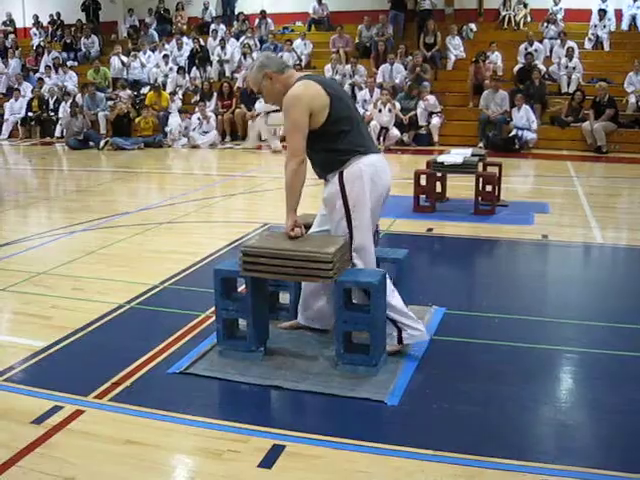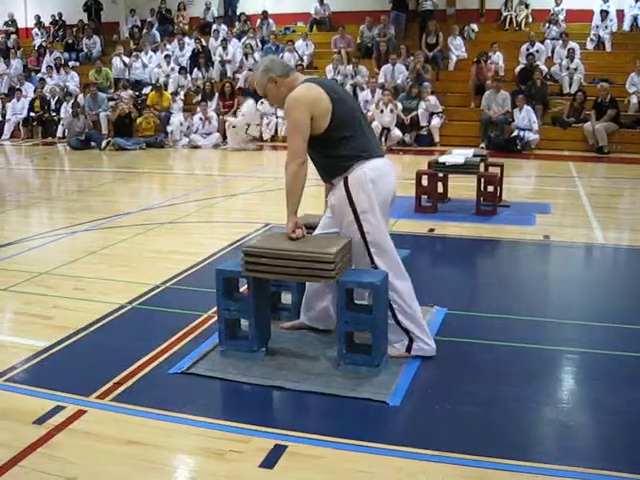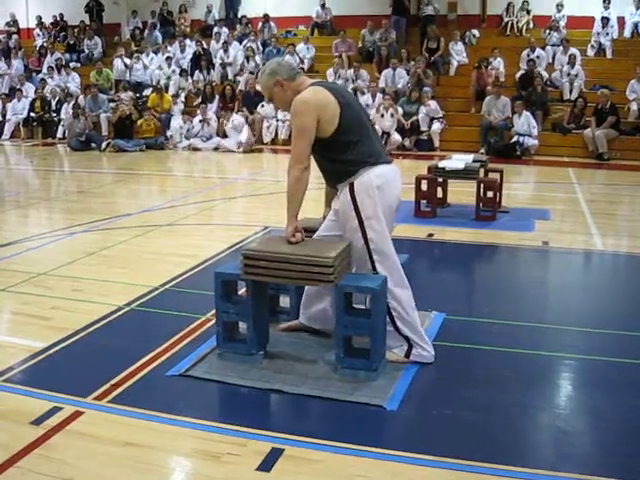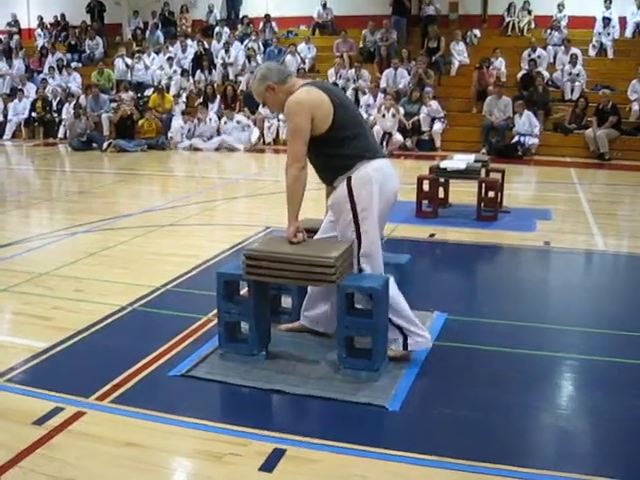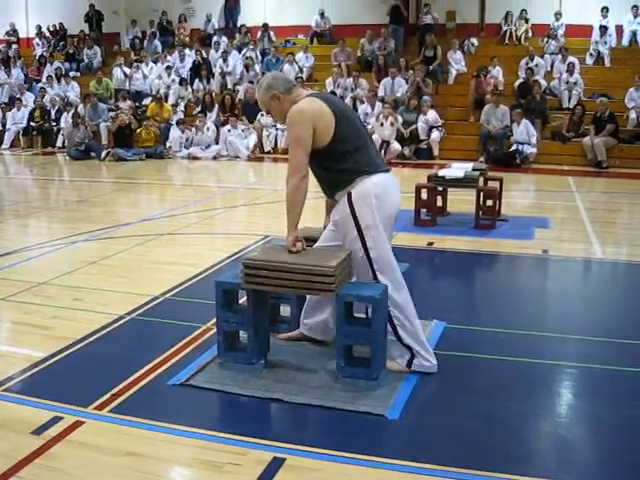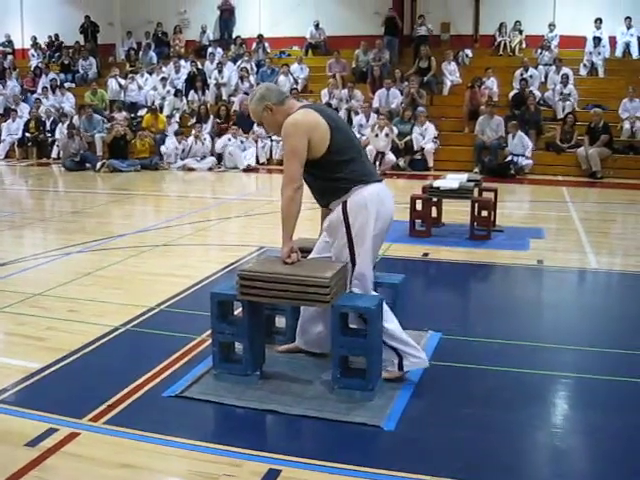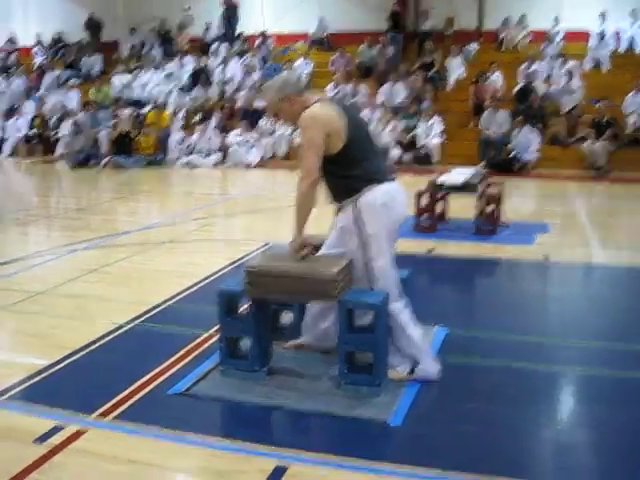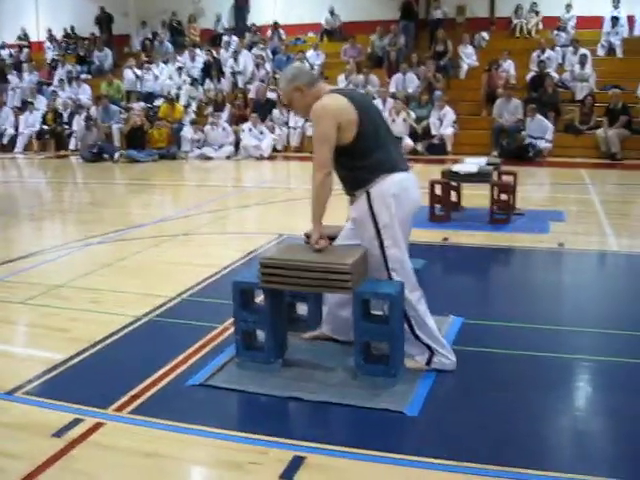
dt=0.3s
person 1, frame 1
left shoulder: (296, 95)
right shoulder: (314, 86)
left elbow: (295, 159)
left wrist: (291, 215)
right wrist: (330, 190)
left hip: (356, 174)
right hip: (356, 172)
left knee: (357, 260)
left ankle: (401, 330)
right ankle: (314, 316)
person 1, frame 2
left shoulder: (299, 97)
right shoulder: (321, 88)
left elbow: (296, 162)
left wrist: (292, 217)
right wrist: (330, 199)
left hip: (362, 180)
right hip: (366, 174)
left knee: (378, 263)
left ankle: (412, 340)
right ankle: (316, 316)
person 1, frame 3
left shoulder: (305, 101)
right shoulder: (326, 93)
left elbow: (299, 166)
left wrist: (291, 221)
right wrist: (329, 207)
left hip: (367, 186)
right hip: (368, 181)
left knee: (379, 270)
left ankle: (410, 346)
right ankle: (315, 317)
person 1, frame 4
left shoulder: (298, 101)
right shoulder: (318, 93)
left elbow: (296, 165)
left wrist: (292, 221)
right wrist: (331, 204)
left hip: (365, 180)
right hip: (367, 176)
left knee: (364, 266)
left ankle: (405, 335)
right ankle: (317, 319)
person 1, frame 5
left shoulder: (300, 111)
right shoulder: (322, 103)
left elbow: (297, 176)
left wrist: (292, 230)
right wrist: (330, 218)
left hip: (365, 194)
right hip: (371, 188)
left knee: (378, 278)
left ankle: (413, 355)
right ankle: (316, 327)
person 1, frame 6
left shoulder: (295, 123)
right shoulder: (315, 115)
left elbow: (292, 186)
left wrist: (287, 241)
right wrist: (326, 227)
left hip: (361, 204)
right hip: (364, 199)
left knee: (355, 287)
left ankle: (400, 357)
right ankle: (312, 339)
person 1, frame 7
left shoulder: (312, 117)
right shoulder: (331, 110)
left elbow: (309, 179)
left wrist: (299, 234)
right wrist: (340, 218)
left hip: (372, 203)
right hip: (368, 200)
left knee: (379, 287)
left ankle: (413, 362)
right ankle: (318, 335)
person 1, frame 8
left shoulder: (324, 107)
right shoulder: (347, 98)
left elbow: (322, 171)
left wrist: (317, 227)
right wrist: (355, 207)
left hip: (385, 193)
right hip: (388, 187)
left knee: (394, 276)
left ankle: (430, 352)
right ankle: (338, 326)
